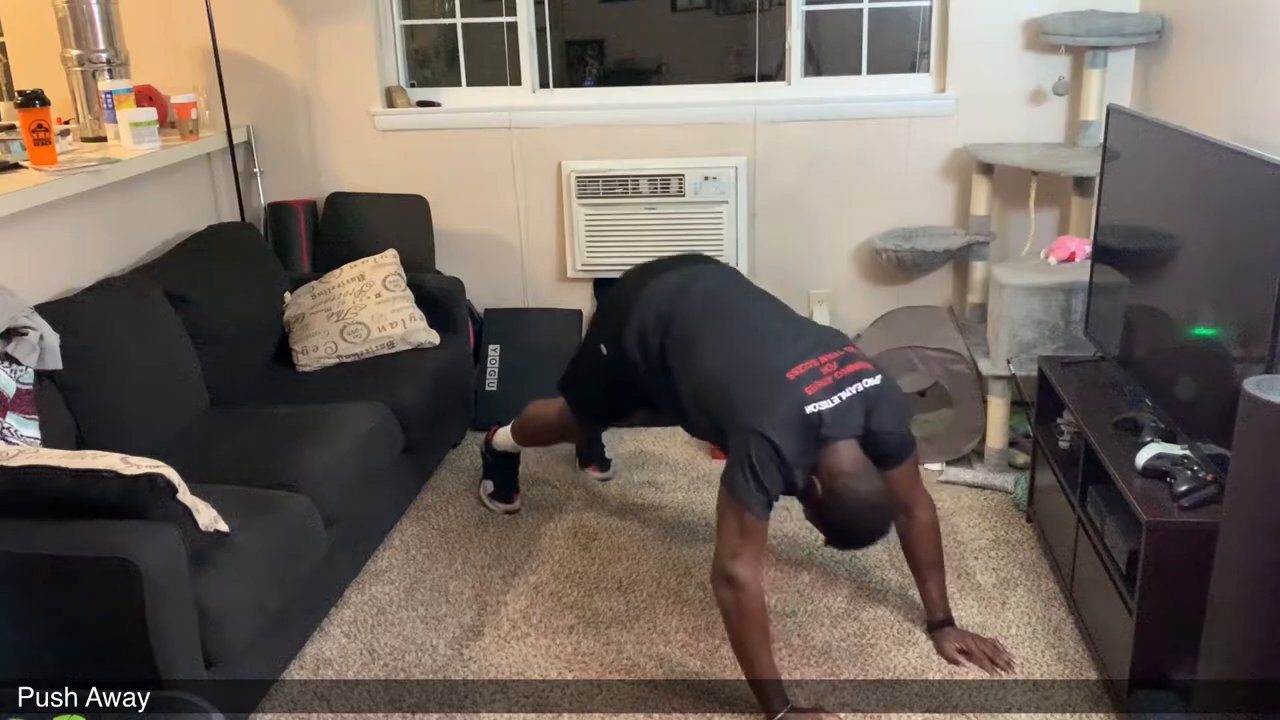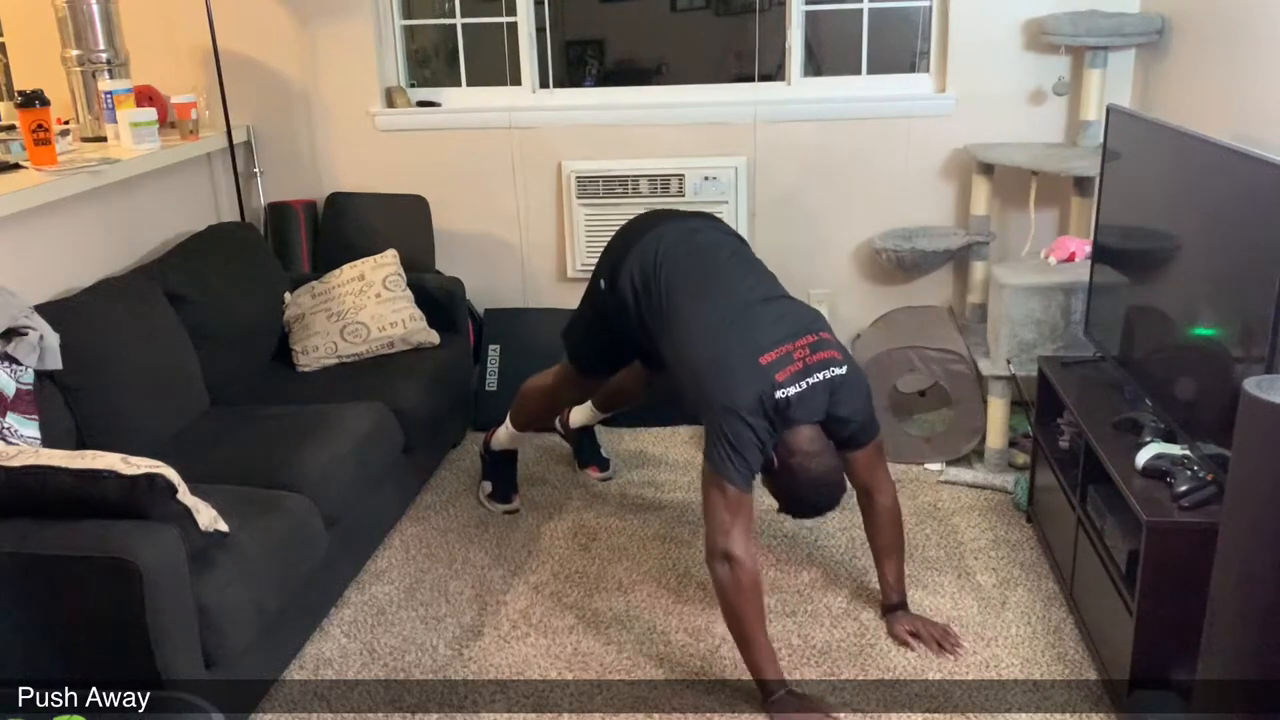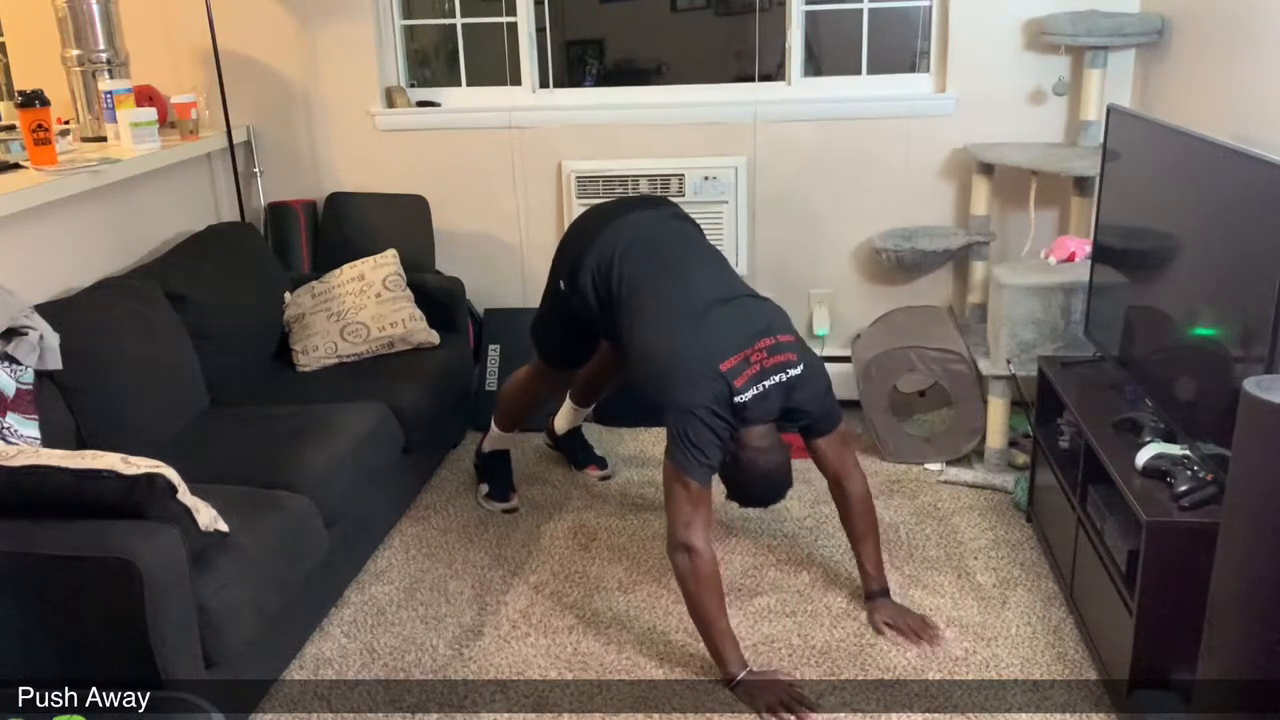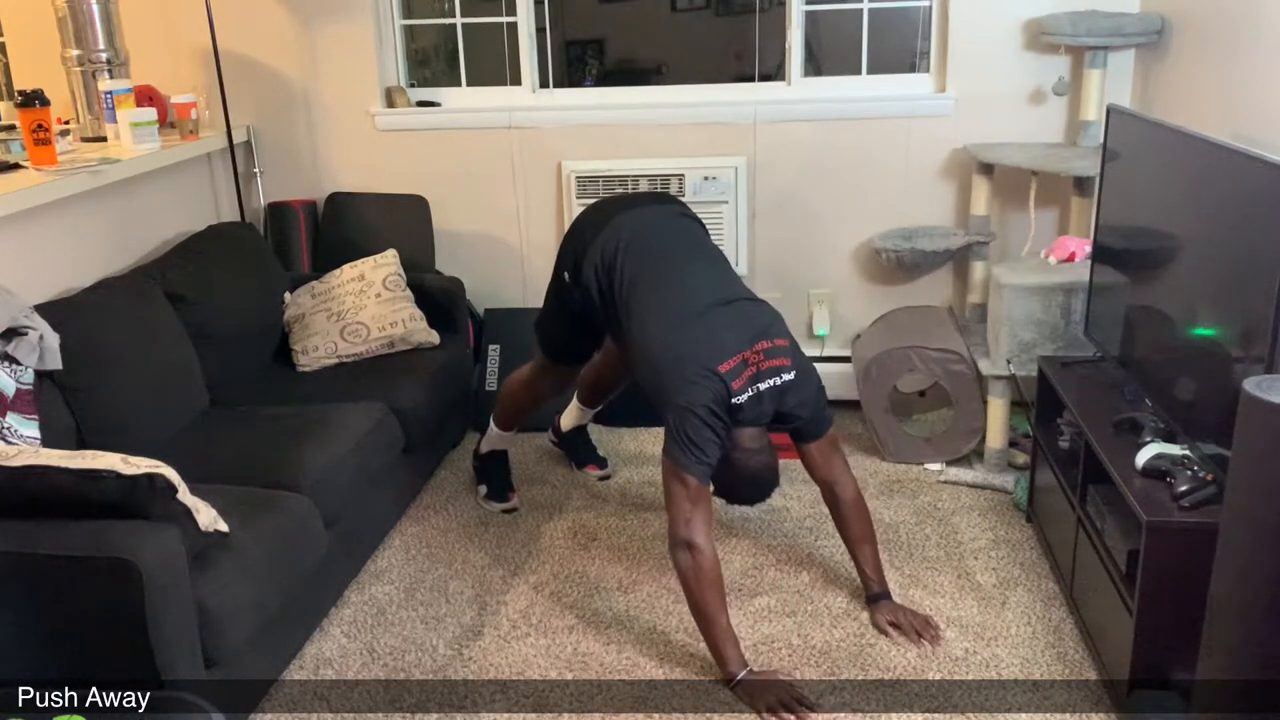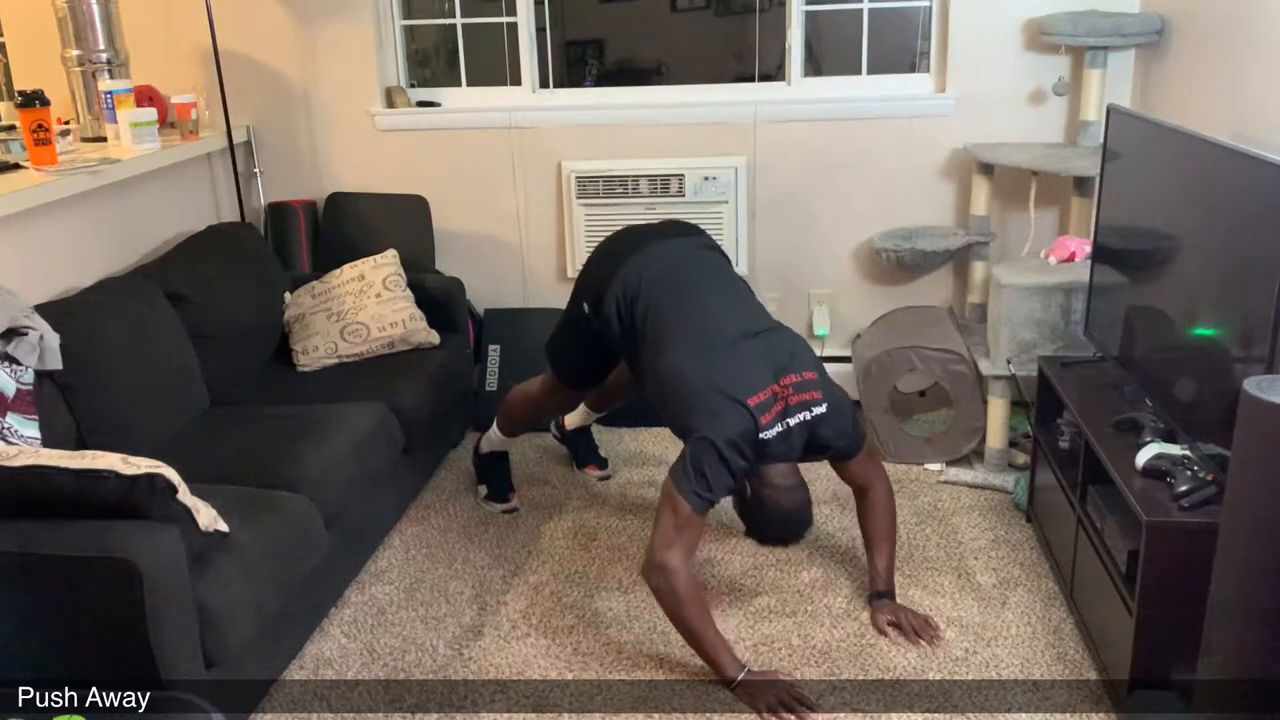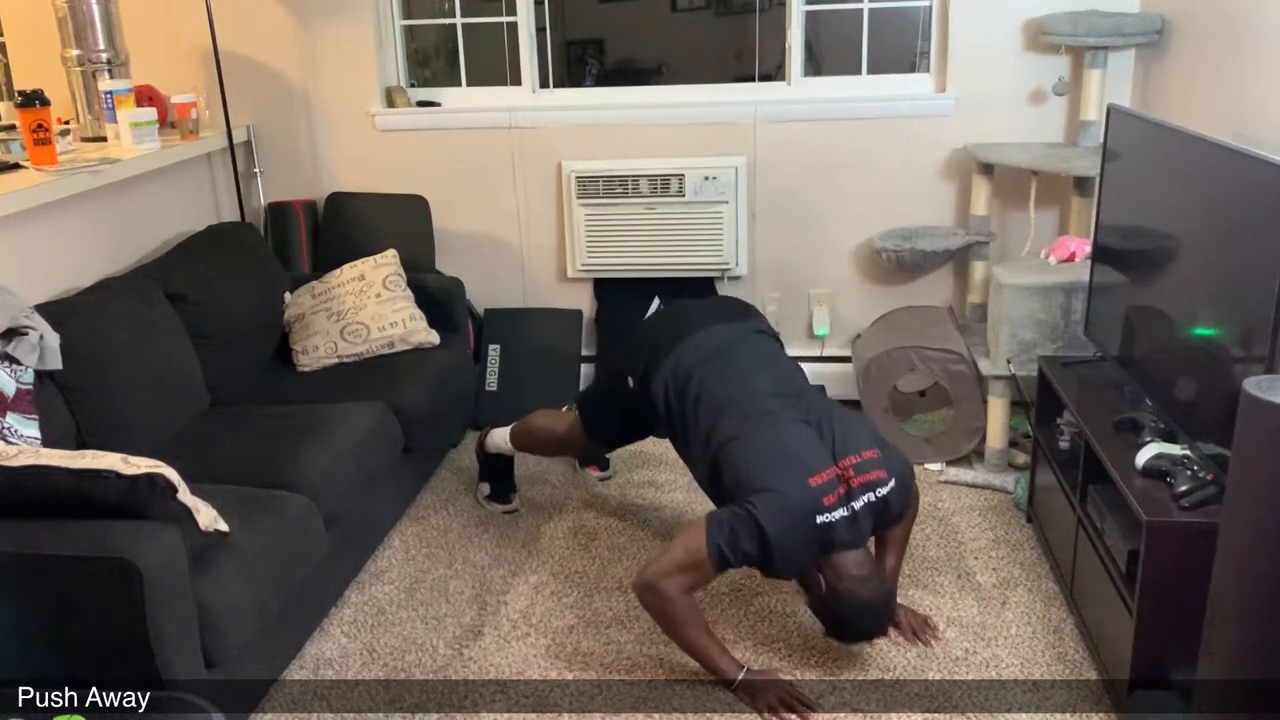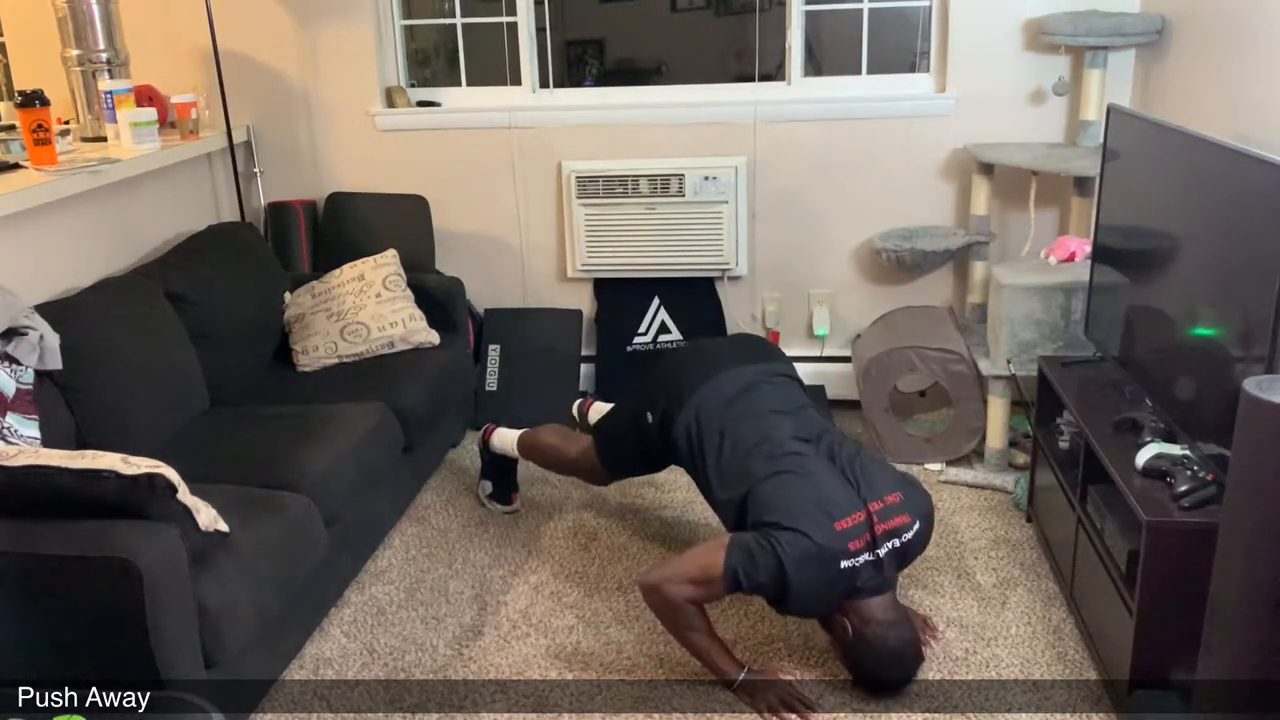
dt=0.7s
person 1, frame 1
left shoulder: (878, 399)
right shoulder: (772, 438)
left elbow: (915, 507)
right elbow: (736, 575)
left wrist: (942, 624)
left hip: (705, 283)
right hip: (644, 308)
left knee: (615, 409)
right knee: (578, 417)
left ankle: (588, 437)
right ankle: (502, 445)
person 1, frame 2
left shoulder: (845, 384)
right shoulder: (743, 407)
left elbow: (878, 490)
right elbow: (729, 553)
left wrist: (896, 606)
left hip: (706, 241)
right hip: (641, 258)
left knee: (648, 373)
right knee: (576, 378)
left ankle: (577, 424)
right ankle: (502, 444)
person 1, frame 3
left shoulder: (802, 374)
right shoulder: (700, 404)
left elbow: (847, 477)
right elbow: (689, 545)
left wrist: (878, 595)
right wrist: (738, 674)
left hip: (663, 225)
right hip: (598, 248)
left knee: (614, 351)
right knee: (550, 372)
left ankle: (565, 430)
right ankle: (493, 448)
person 1, frame 4
left shoulder: (795, 380)
right shoulder: (697, 404)
left elbow: (838, 481)
right elbow: (690, 543)
left wrist: (879, 595)
right wrist: (739, 674)
left hip: (668, 221)
right hip: (601, 241)
left knee: (622, 355)
right knee: (554, 370)
left ankle: (571, 427)
right ankle: (492, 448)
person 1, frame 5
left shoulder: (827, 409)
right shoulder: (724, 442)
left elbow: (873, 484)
right elbow: (664, 565)
left wrist: (882, 593)
right wrist: (739, 677)
left hip: (690, 252)
right hip: (621, 276)
left knee: (626, 374)
right knee: (561, 390)
left ankle: (574, 427)
right ankle: (492, 446)
person 1, frame 6
left shoulder: (890, 479)
right shoulder: (780, 523)
right elbow: (656, 584)
left wrist: (886, 598)
right wrist: (738, 678)
left hip: (739, 327)
right hip: (670, 356)
right knee: (580, 437)
left ankle: (581, 413)
right ankle: (497, 445)
person 1, frame 7
left shoulder: (915, 515)
right shoulder: (800, 559)
right elbow: (660, 586)
left wrist: (891, 606)
right wrist: (741, 679)
left hip: (757, 361)
right hip: (686, 392)
right knee: (594, 464)
left ankle: (593, 412)
right ankle: (501, 444)
